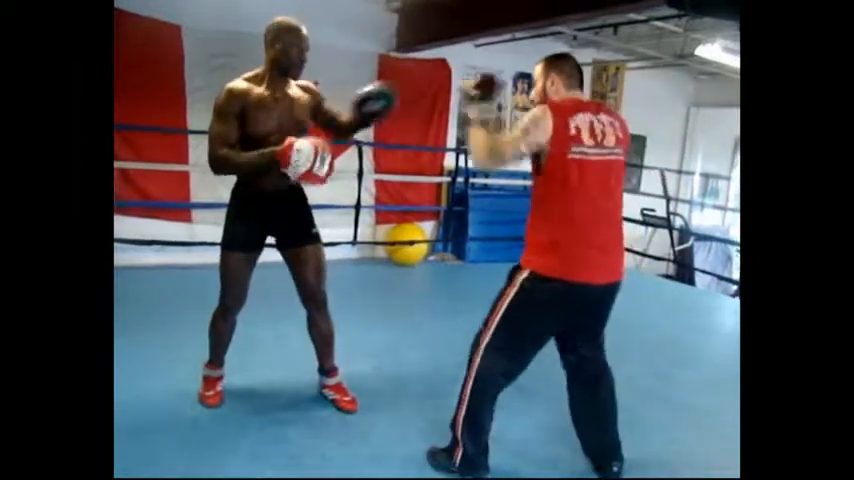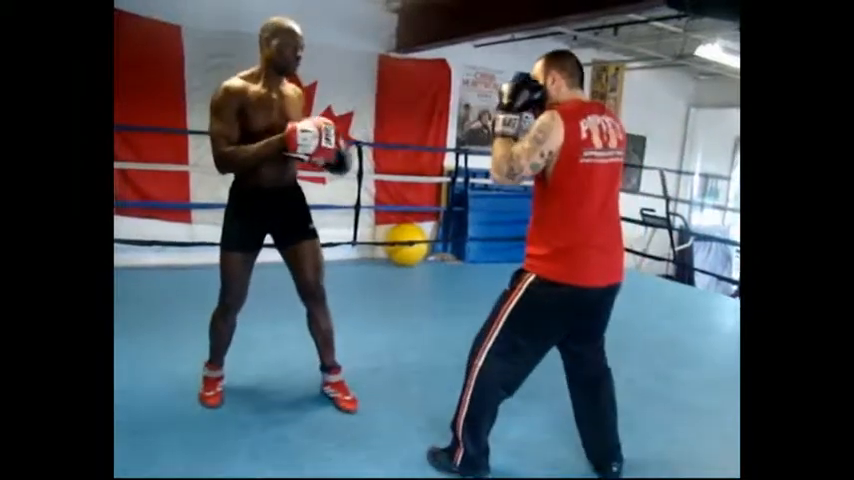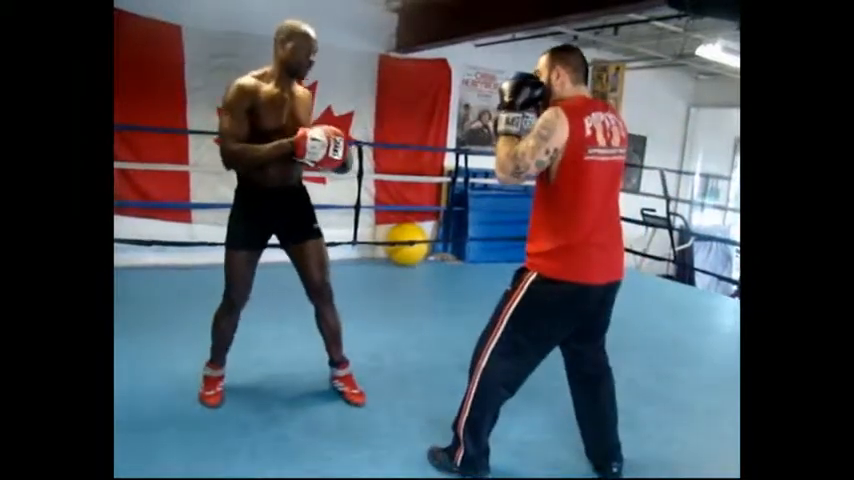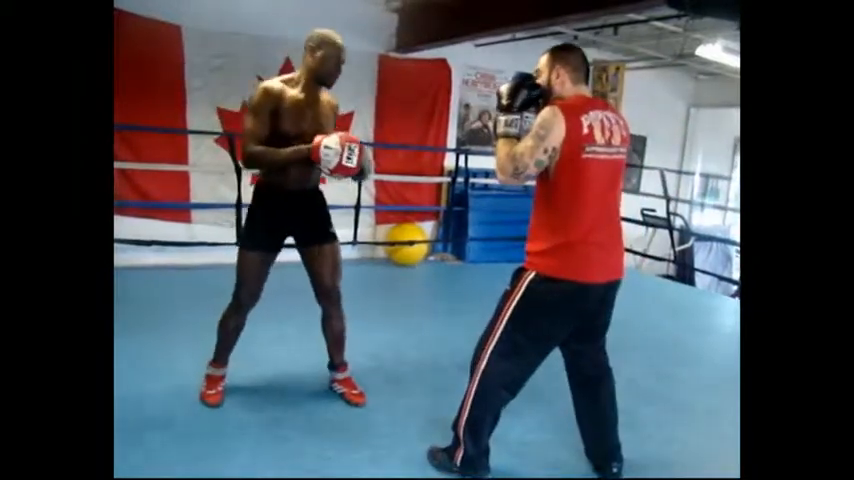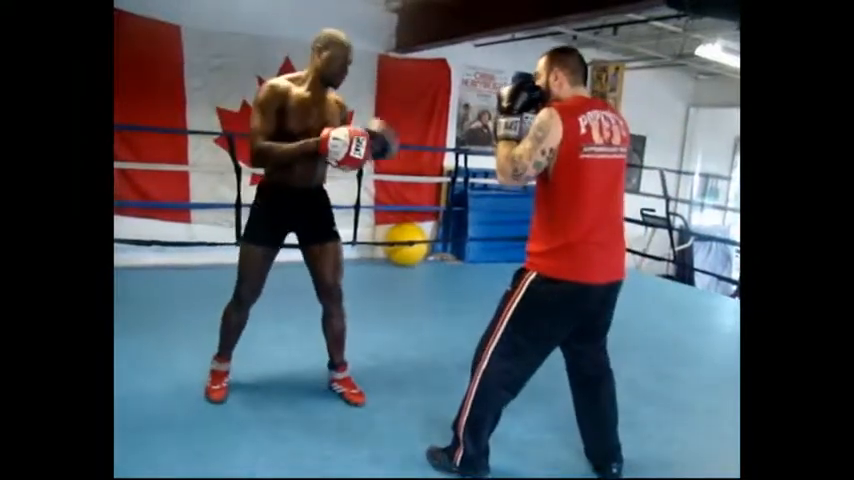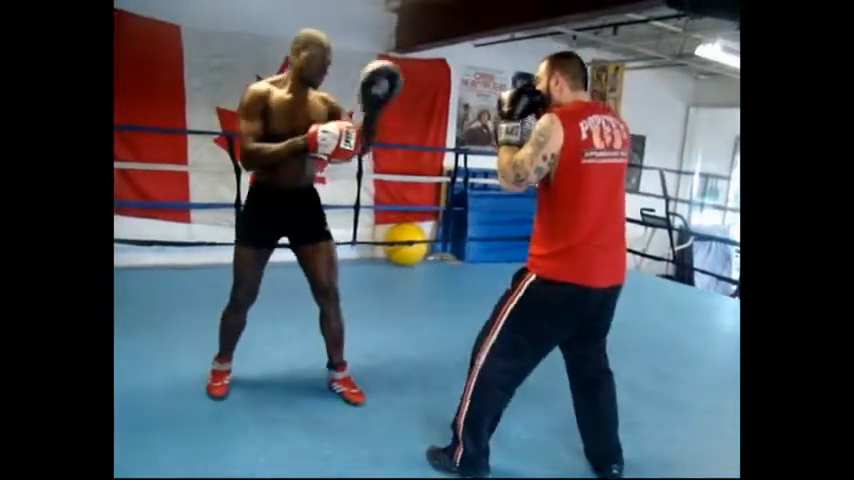
dt=0.2s
person 1, frame 1
left shoulder: (548, 116)
right shoulder: (616, 123)
left elbow: (488, 156)
left wrist: (477, 108)
left hip: (552, 270)
right hip: (606, 271)
left knee: (492, 357)
right knee: (588, 360)
person 1, frame 2
left shoulder: (556, 121)
right shoulder: (611, 124)
left elbow: (505, 172)
left wrist: (508, 115)
left hip: (556, 273)
right hip: (605, 273)
left knee: (492, 358)
right knee: (589, 363)
person 1, frame 3
left shoulder: (560, 118)
right shoulder: (613, 120)
left elbow: (510, 171)
left wrist: (510, 114)
left hip: (558, 271)
right hip: (605, 271)
left knee: (496, 359)
right knee: (590, 362)
person 1, frame 4
left shoulder: (558, 116)
right shoulder: (614, 120)
left elbow: (510, 172)
left wrist: (509, 116)
left hip: (557, 271)
right hip: (605, 271)
left knee: (498, 361)
right knee: (591, 363)
person 1, frame 5
left shoulder: (556, 118)
right shoulder: (615, 121)
left elbow: (510, 173)
left wrist: (509, 119)
left hip: (558, 271)
right hip: (607, 271)
left knee: (498, 360)
right knee: (591, 363)
person 1, frame 6
left shoulder: (556, 123)
right shoulder: (615, 125)
left elbow: (513, 179)
left wrist: (510, 124)
left hip: (559, 273)
right hip: (608, 274)
left knee: (496, 358)
right knee: (591, 364)
person 2, frame 1
left shoulder: (307, 94)
right shoulder: (237, 94)
left elbow: (340, 128)
right elbow: (218, 159)
left wrist: (364, 114)
right wrist: (274, 155)
left hip: (292, 203)
right hip: (249, 205)
left knee: (316, 297)
right knee: (231, 302)
left ankle: (330, 378)
right ankle: (213, 372)
person 2, frame 2
left shoulder: (295, 93)
right shoulder: (234, 92)
right elbow: (223, 159)
left wrist: (318, 148)
right wrist: (281, 141)
left hip: (290, 199)
right hip: (247, 202)
left knee: (315, 293)
right knee: (231, 301)
left ankle: (331, 375)
right ankle: (214, 372)
person 2, frame 3
left shoulder: (304, 96)
right shoulder: (246, 90)
right elbow: (231, 155)
left wrist: (323, 151)
right wrist: (290, 145)
left hip: (295, 199)
right hip: (253, 201)
left knee: (322, 290)
right knee: (235, 299)
left ankle: (340, 371)
right ankle: (214, 371)
person 2, frame 4
left shoulder: (329, 104)
right shoulder: (271, 93)
right elbow: (250, 154)
right wrist: (307, 151)
left hip: (312, 202)
right hip: (271, 202)
left knee: (331, 294)
right knee: (244, 299)
left ankle: (340, 372)
right ankle: (216, 371)
person 2, frame 5
left shoulder: (336, 105)
right shoulder: (277, 91)
left elbow: (338, 153)
right elbow: (258, 151)
left wrist: (364, 146)
right wrist: (315, 144)
left hip: (314, 201)
right hip: (273, 199)
left knee: (332, 293)
right knee: (245, 294)
left ankle: (339, 372)
right ankle: (221, 366)
person 2, frame 6
left shoulder: (325, 104)
right shoulder: (261, 94)
left elbow: (356, 149)
right elbow: (249, 155)
left wrist: (372, 111)
right wrist: (303, 141)
left hip: (305, 202)
right hip: (264, 202)
left knee: (328, 293)
right knee: (242, 297)
left ankle: (338, 371)
right ankle: (222, 365)
